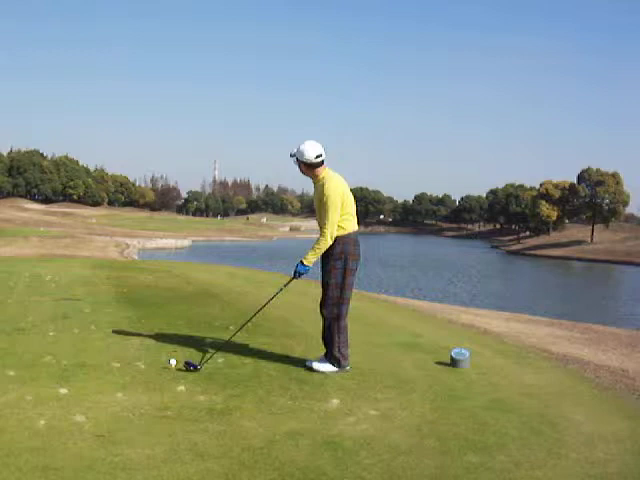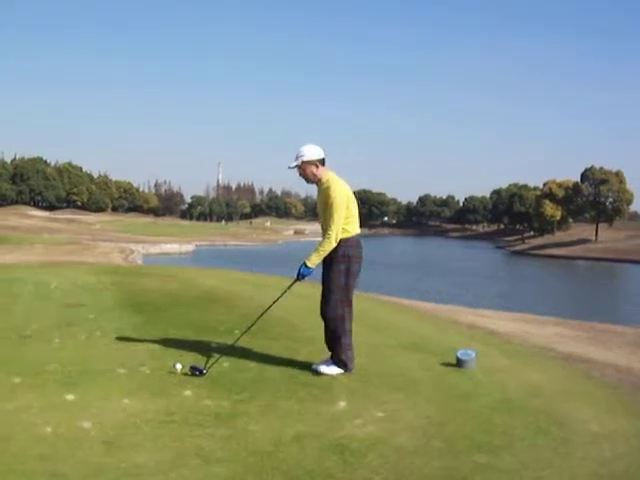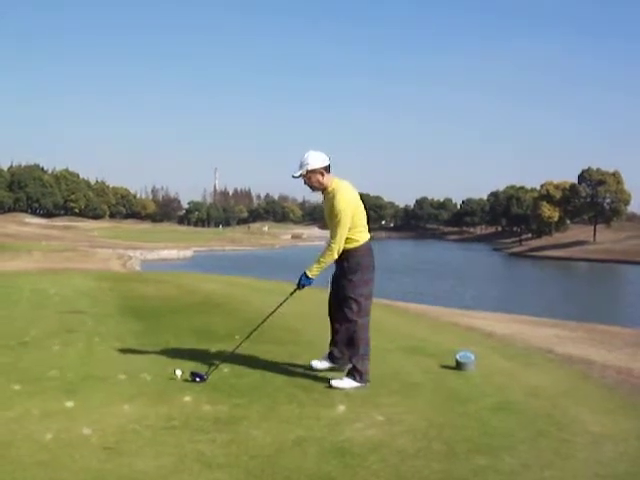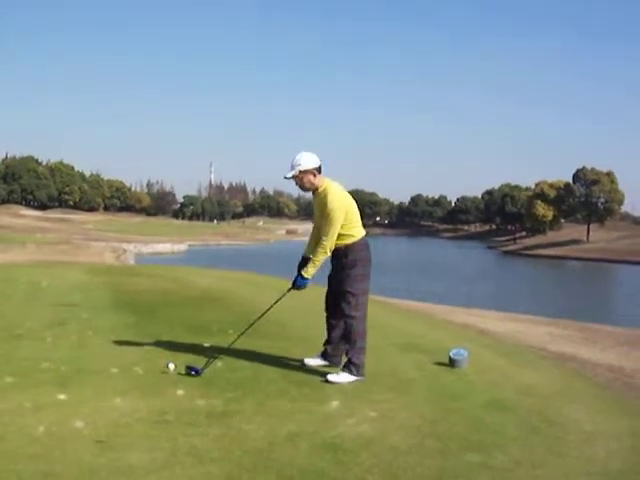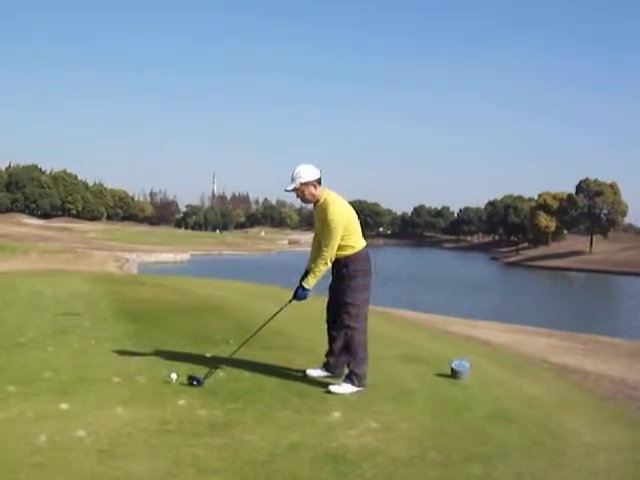
dt=1s
person 1, frame 1
left shoulder: (330, 186)
right shoulder: (323, 181)
left elbow: (328, 233)
left wrist: (306, 261)
right wrist: (310, 259)
left hip: (342, 247)
right hip: (335, 246)
left knee: (334, 304)
right knee: (329, 304)
left ankle: (339, 360)
right ankle: (331, 355)
person 1, frame 2
left shoulder: (335, 188)
right shoulder: (323, 186)
left elbow: (333, 235)
left wrist: (310, 262)
right wrist: (315, 260)
left hip: (345, 250)
right hip: (335, 250)
left knee: (337, 307)
right knee: (329, 308)
left ankle: (343, 361)
right ankle: (336, 358)
person 1, frame 3
left shoulder: (341, 198)
right shoulder: (335, 189)
left elbow: (334, 246)
left wrist: (310, 273)
left hip: (356, 258)
right hip: (346, 257)
left knee: (355, 316)
right knee: (337, 311)
left ankle: (359, 374)
right ankle: (338, 357)
person 1, frame 4
left shoulder: (333, 198)
right shoulder: (319, 193)
left elbow: (326, 243)
right elbow: (318, 229)
left wrist: (307, 273)
right wrist: (305, 258)
left hip: (354, 254)
right hip: (341, 254)
left knee: (351, 310)
right knee: (334, 307)
left ankle: (355, 368)
right ankle: (332, 354)
person 1, frame 5
left shoulder: (334, 209)
right shoulder: (319, 205)
left elbow: (327, 255)
right elbow: (318, 241)
left wrist: (307, 284)
right wrist: (307, 272)
left hip: (355, 264)
right hip: (341, 264)
left knee: (351, 321)
right knee: (334, 317)
left ankle: (356, 379)
right ankle: (333, 366)
